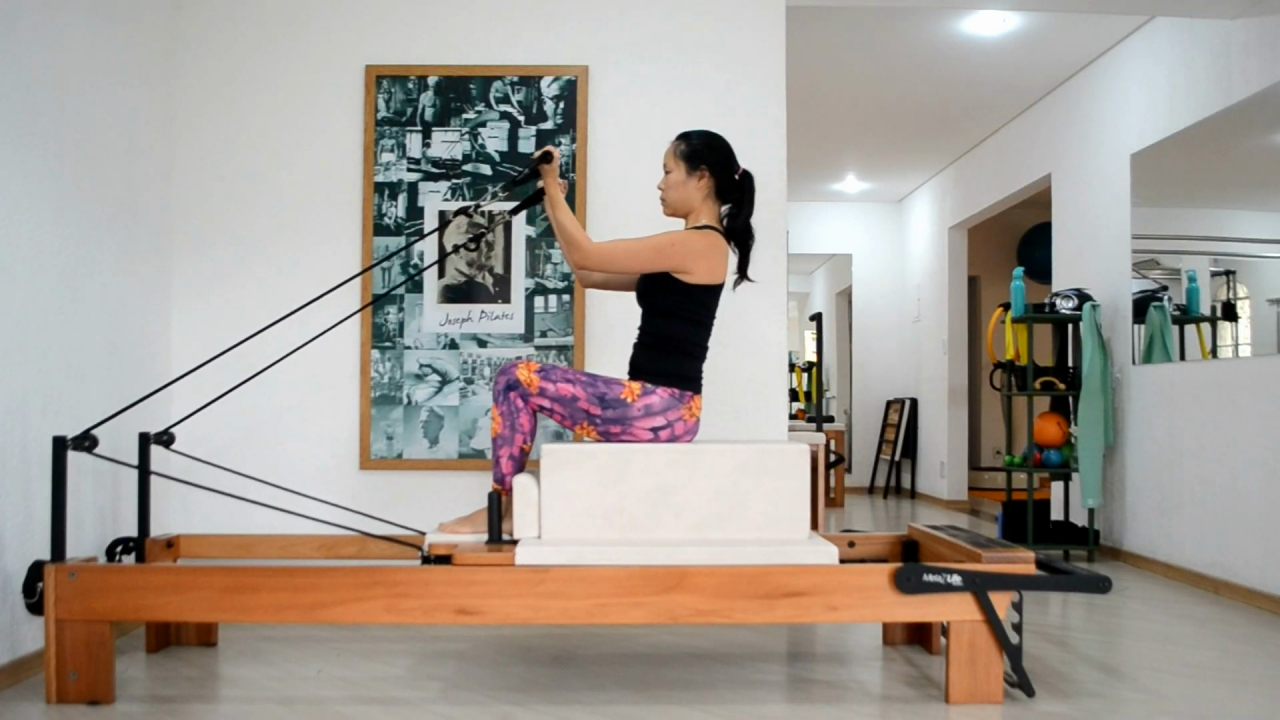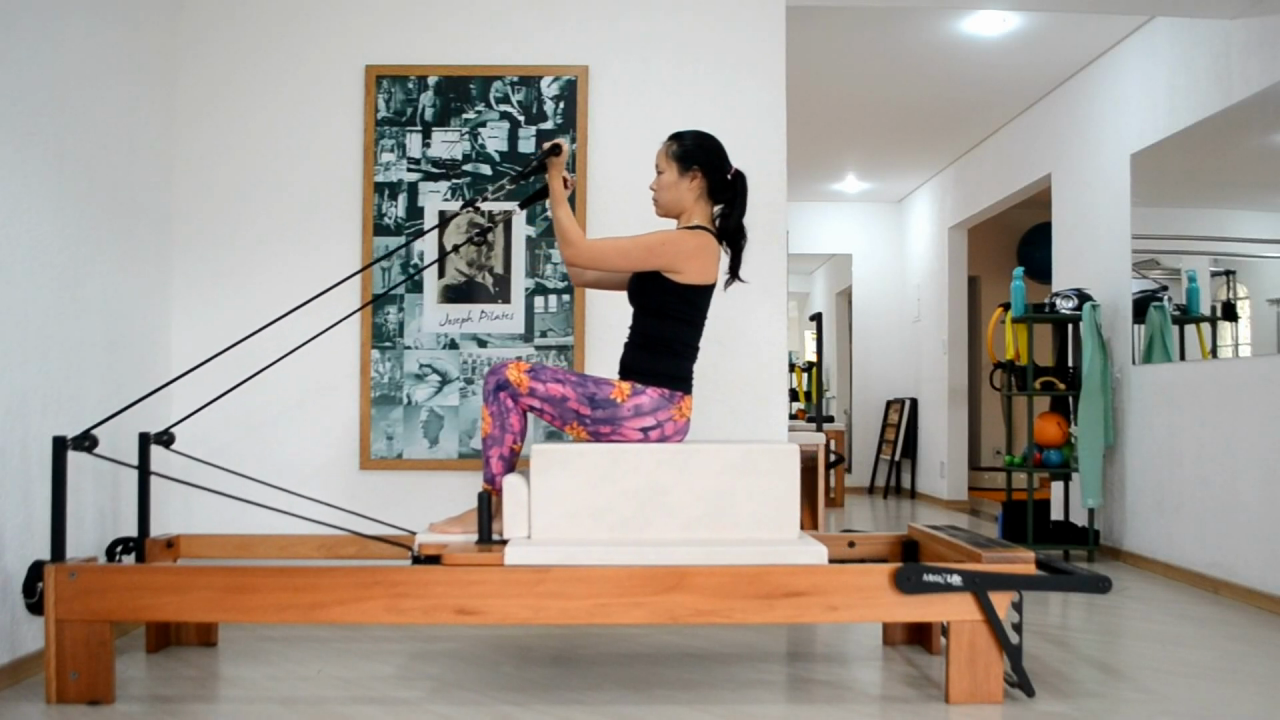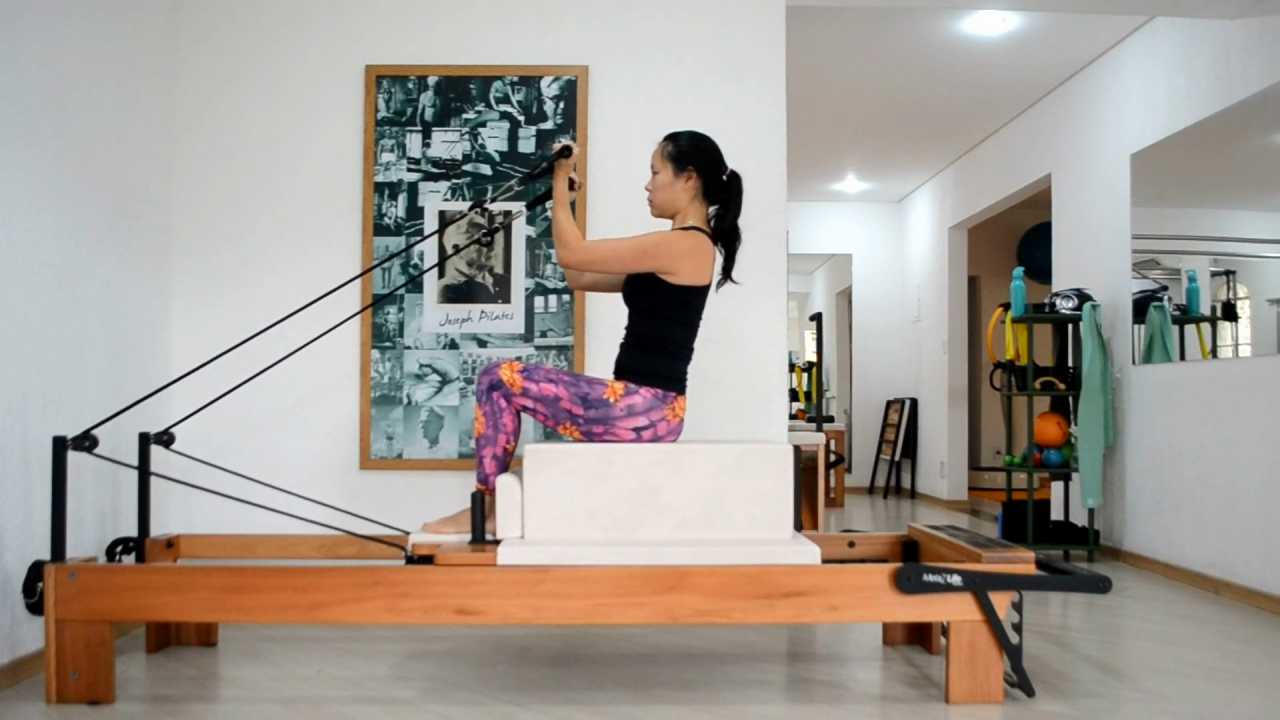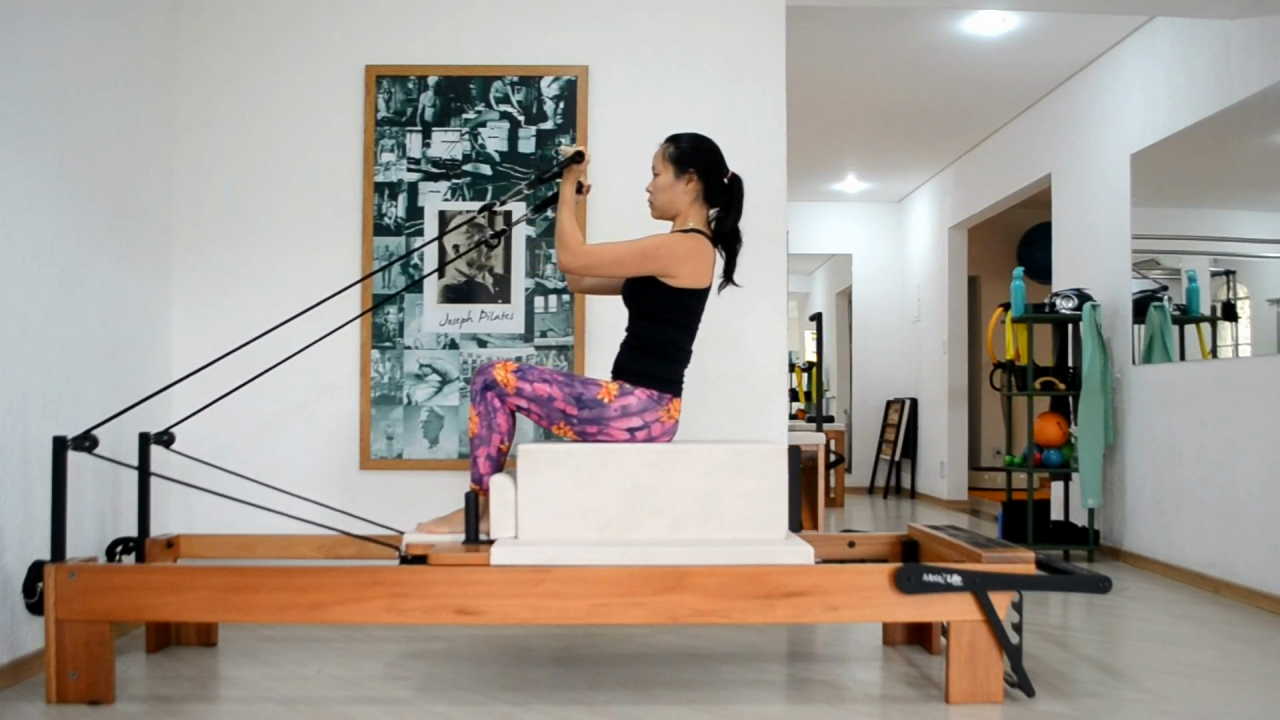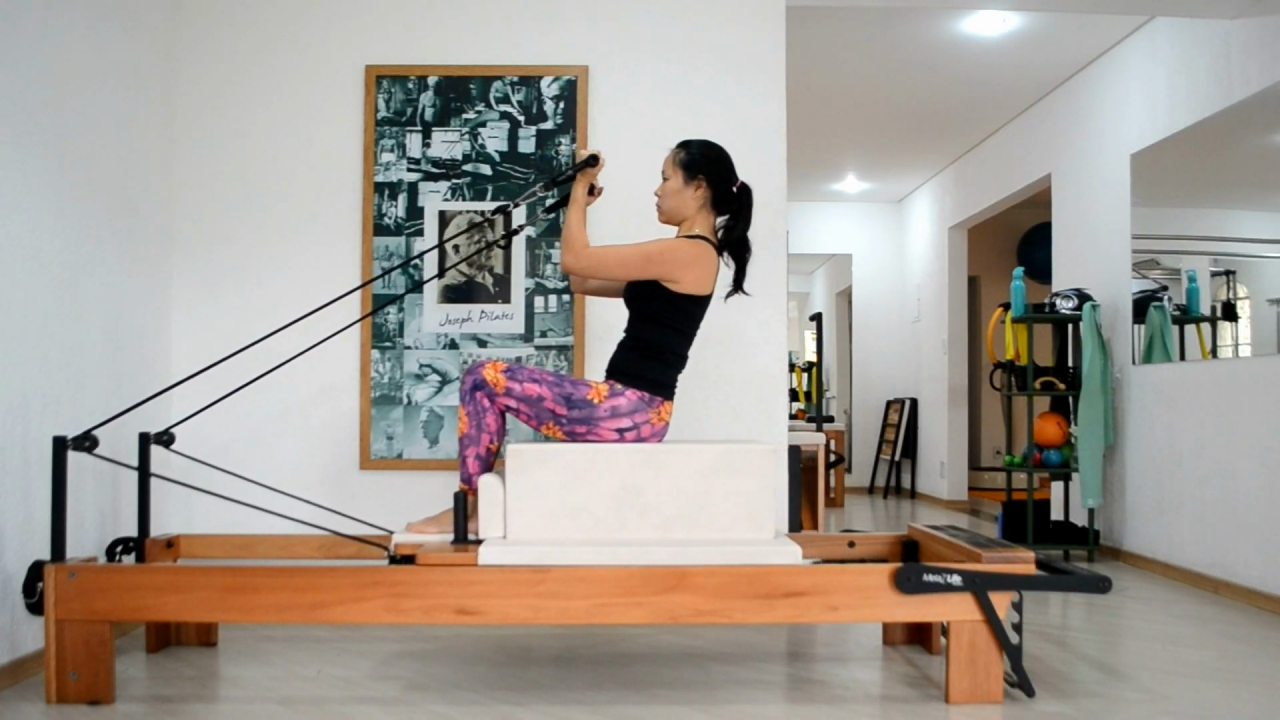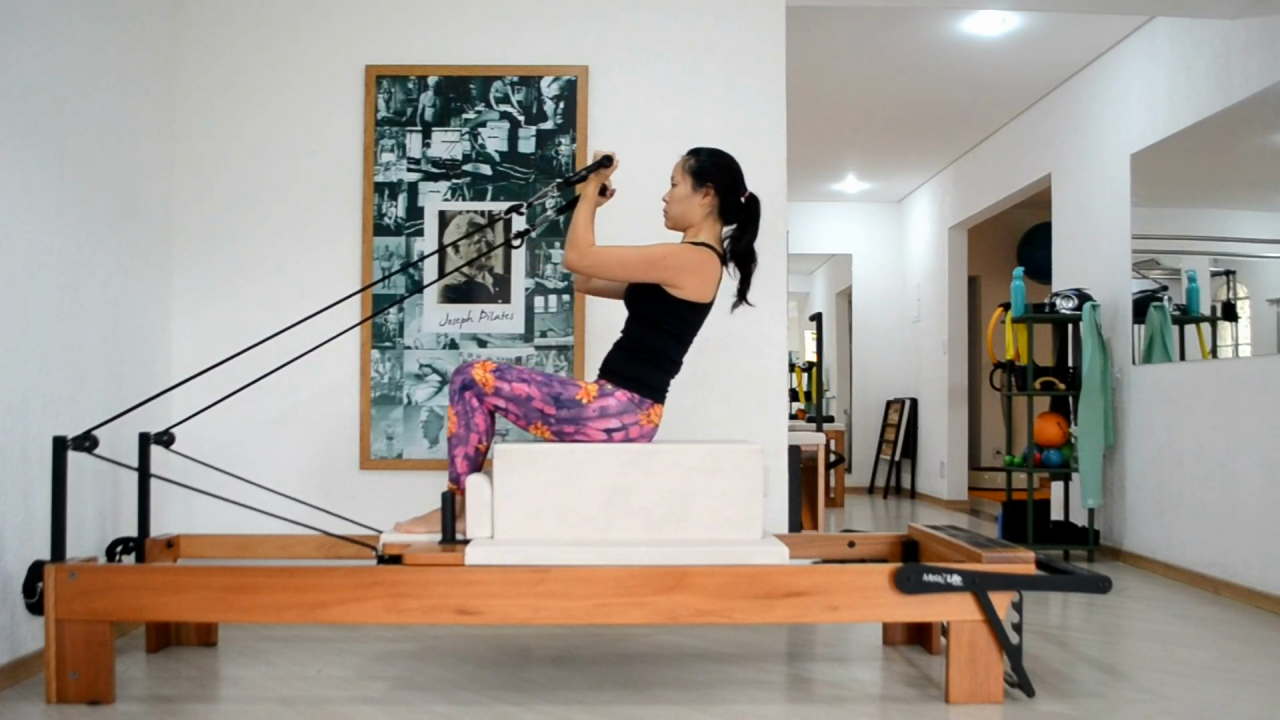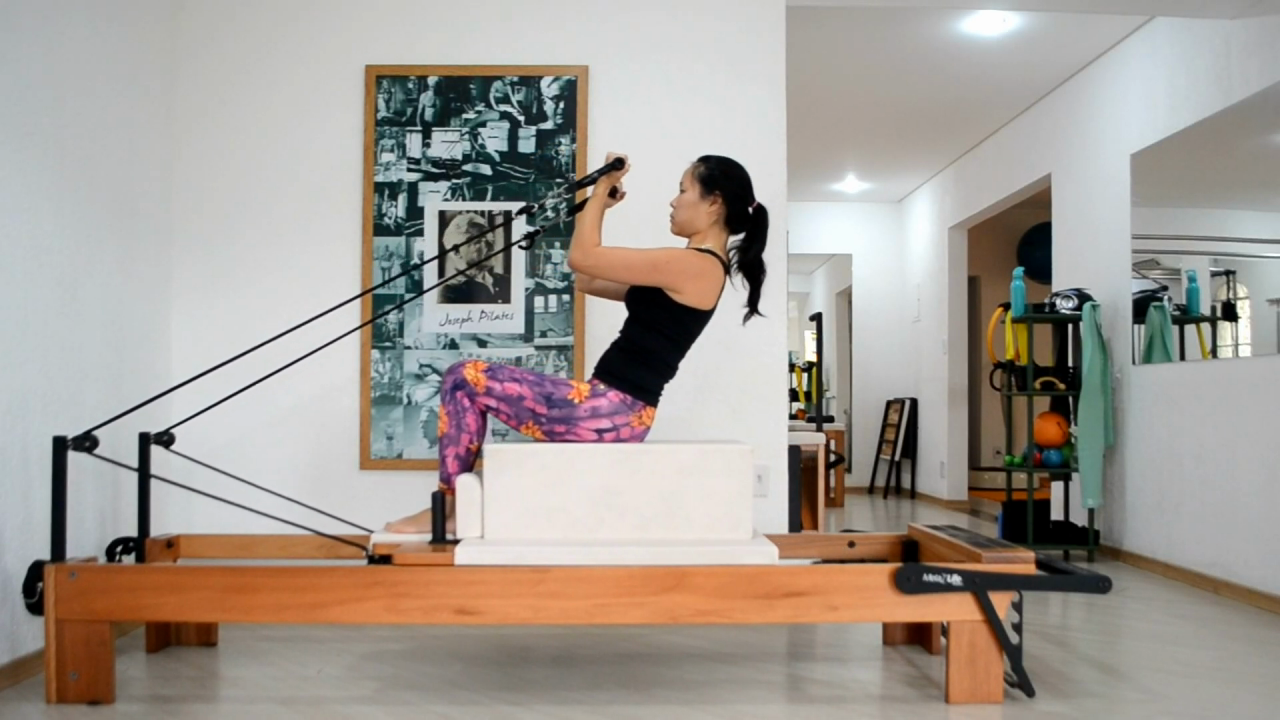
dt=0.4s
person 1, frame 1
left shoulder: (699, 244)
right shoulder: (686, 250)
left elbow: (585, 256)
right elbow: (590, 274)
left wrist: (552, 188)
right wrist: (552, 205)
left hip: (661, 408)
right hip: (659, 405)
left knee: (516, 379)
right knee: (523, 383)
left ankle: (503, 508)
right ankle: (510, 506)
person 1, frame 2
left shoulder: (689, 244)
right shoulder: (680, 249)
left elbow: (577, 252)
right elbow: (583, 273)
left wrist: (555, 182)
right wrist: (558, 198)
left hip: (650, 408)
right hip: (650, 406)
left knee: (506, 379)
right knee: (514, 382)
left ankle: (494, 508)
right ankle: (501, 505)
person 1, frame 3
left shoulder: (683, 244)
right shoulder: (677, 249)
left elbow: (572, 255)
right elbow: (581, 277)
left wrist: (560, 182)
right wrist: (562, 202)
left hip: (643, 407)
right hip: (645, 406)
left knee: (499, 379)
right knee: (508, 384)
left ankle: (486, 509)
right ankle: (494, 505)
person 1, frame 4
left shoulder: (683, 247)
right shoulder: (681, 249)
left elbow: (572, 259)
right elbow: (581, 280)
left wrist: (568, 185)
right wrist: (568, 200)
left hip: (638, 409)
right hip: (640, 407)
left knee: (493, 379)
right knee: (502, 382)
left ankle: (480, 508)
right ankle: (486, 506)
person 1, frame 5
left shoulder: (686, 252)
right shoulder: (686, 254)
left elbow: (575, 261)
right elbow: (584, 281)
left wrist: (580, 187)
right wrist: (579, 204)
left hip: (629, 410)
right hip: (632, 408)
left knee: (484, 379)
right knee: (495, 383)
left ankle: (469, 508)
right ankle: (476, 505)
person 1, frame 6
left shoulder: (690, 258)
right shoulder: (689, 261)
left elbow: (577, 258)
right elbow: (587, 280)
left wrist: (591, 188)
right wrist: (590, 204)
left hip: (619, 410)
right hip: (622, 408)
left knee: (473, 379)
right knee: (484, 384)
left ankle: (458, 507)
right ankle: (467, 504)
person 1, frame 7
left shoulder: (695, 265)
right shoulder: (690, 268)
left elbow: (581, 258)
right elbow: (589, 280)
left wrist: (601, 189)
right wrist: (600, 205)
left hip: (611, 410)
right hip: (615, 408)
left knee: (465, 379)
right knee: (474, 381)
left ankle: (449, 508)
right ankle: (459, 505)
